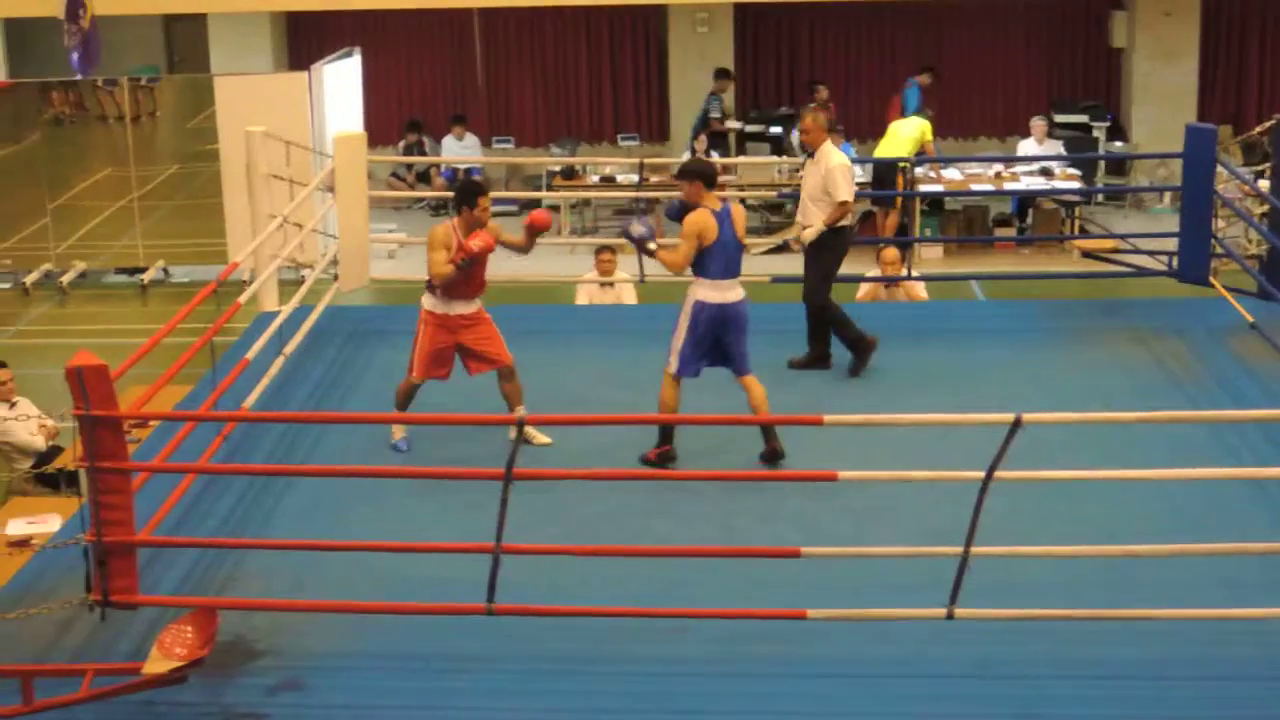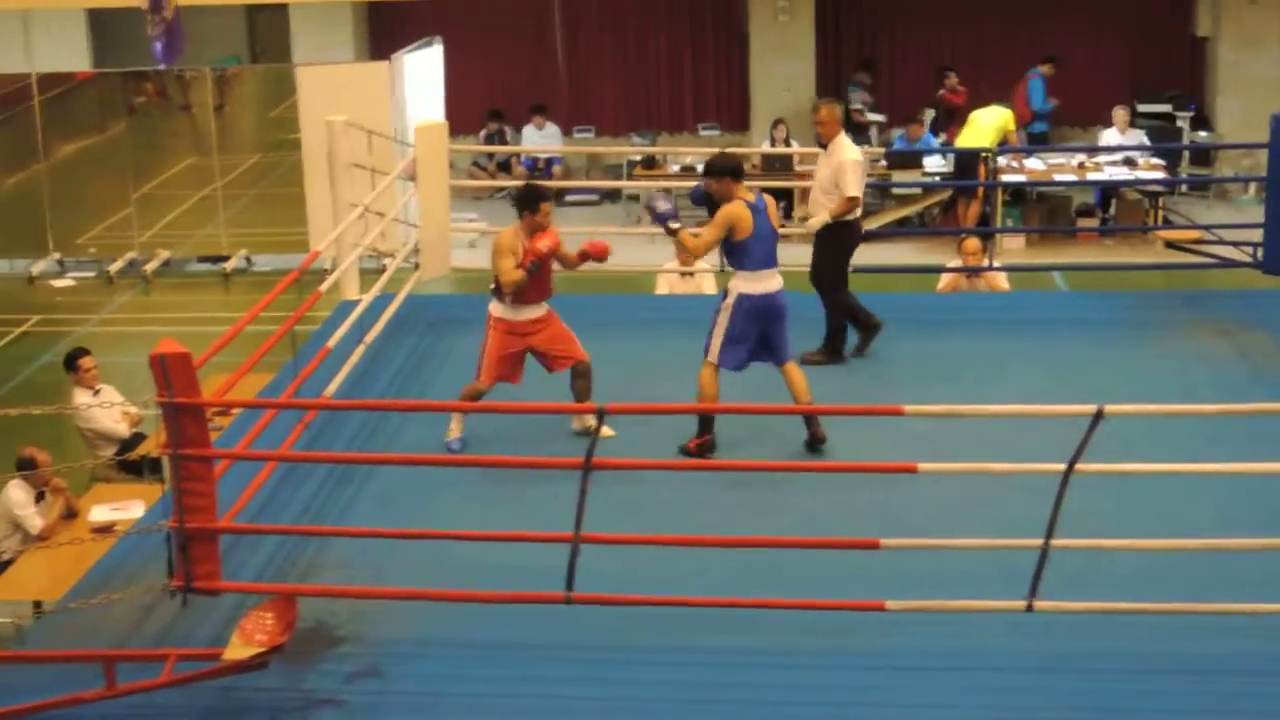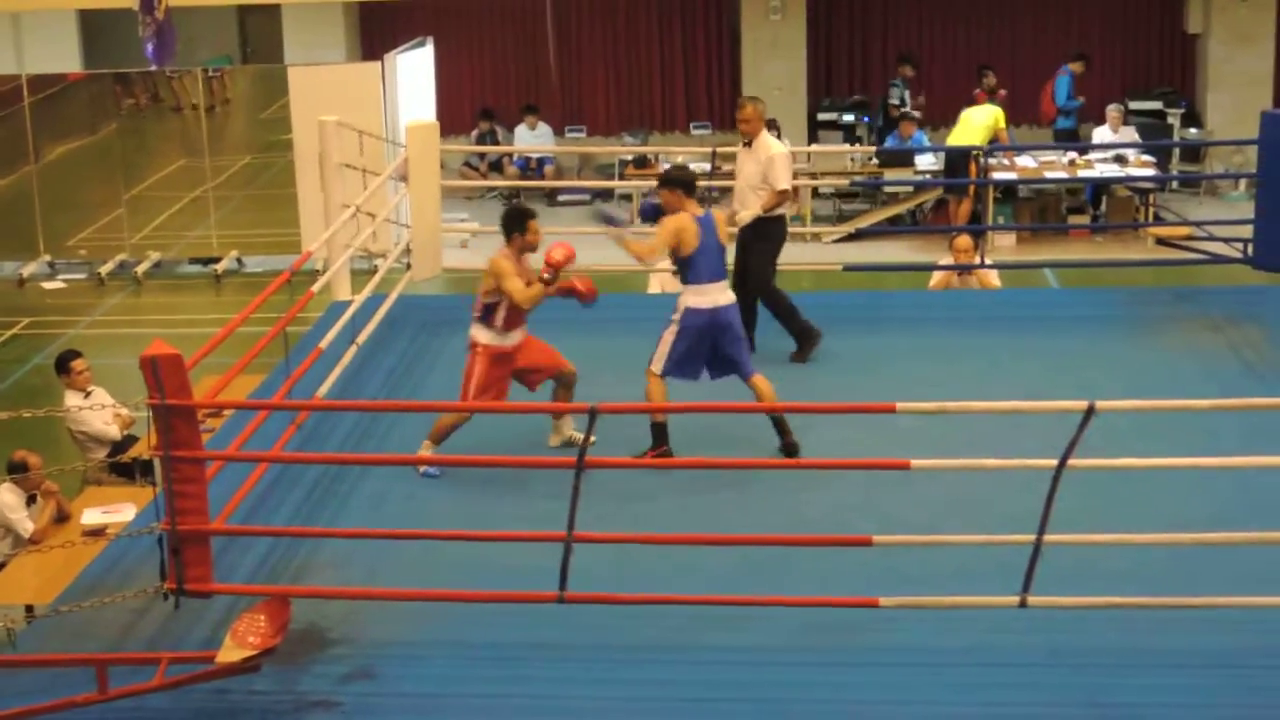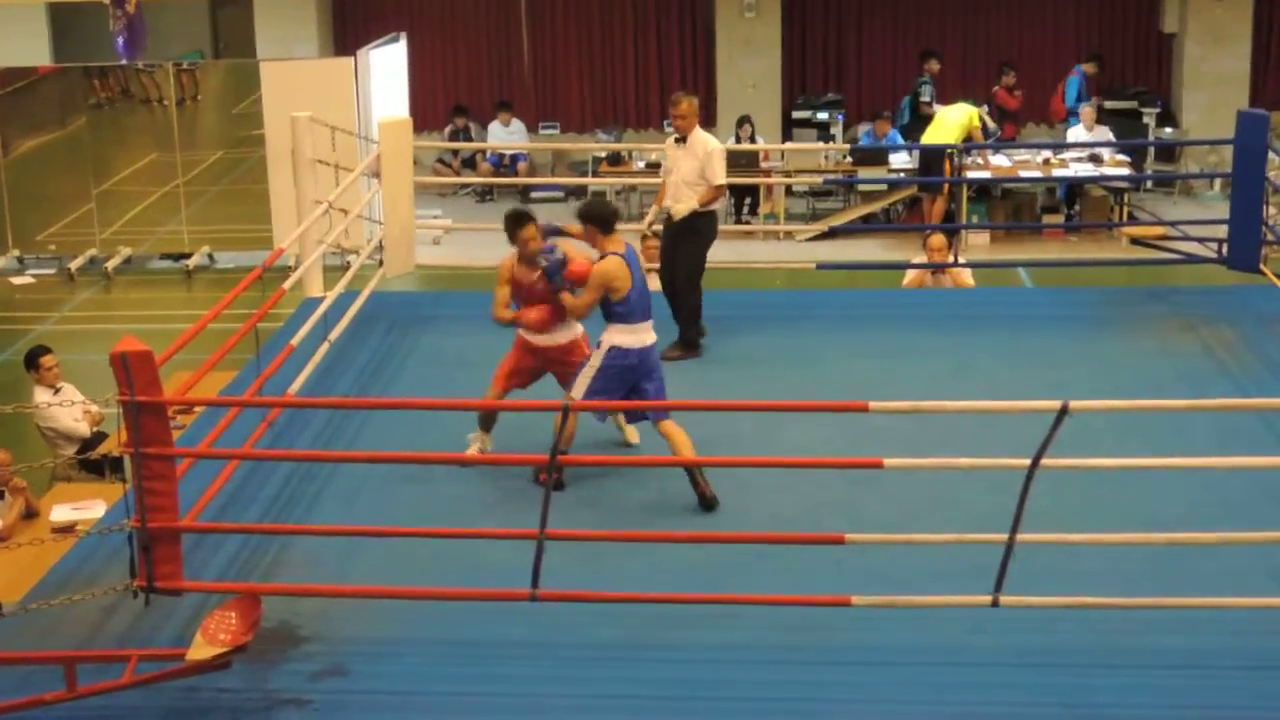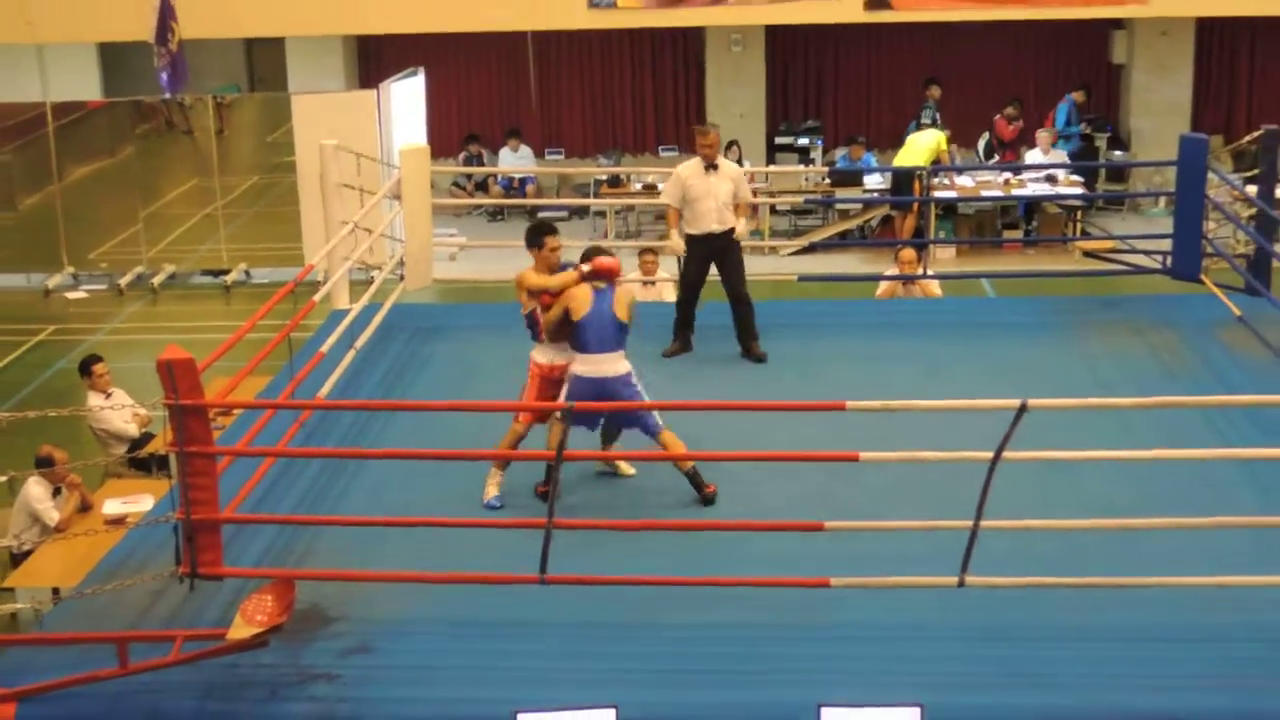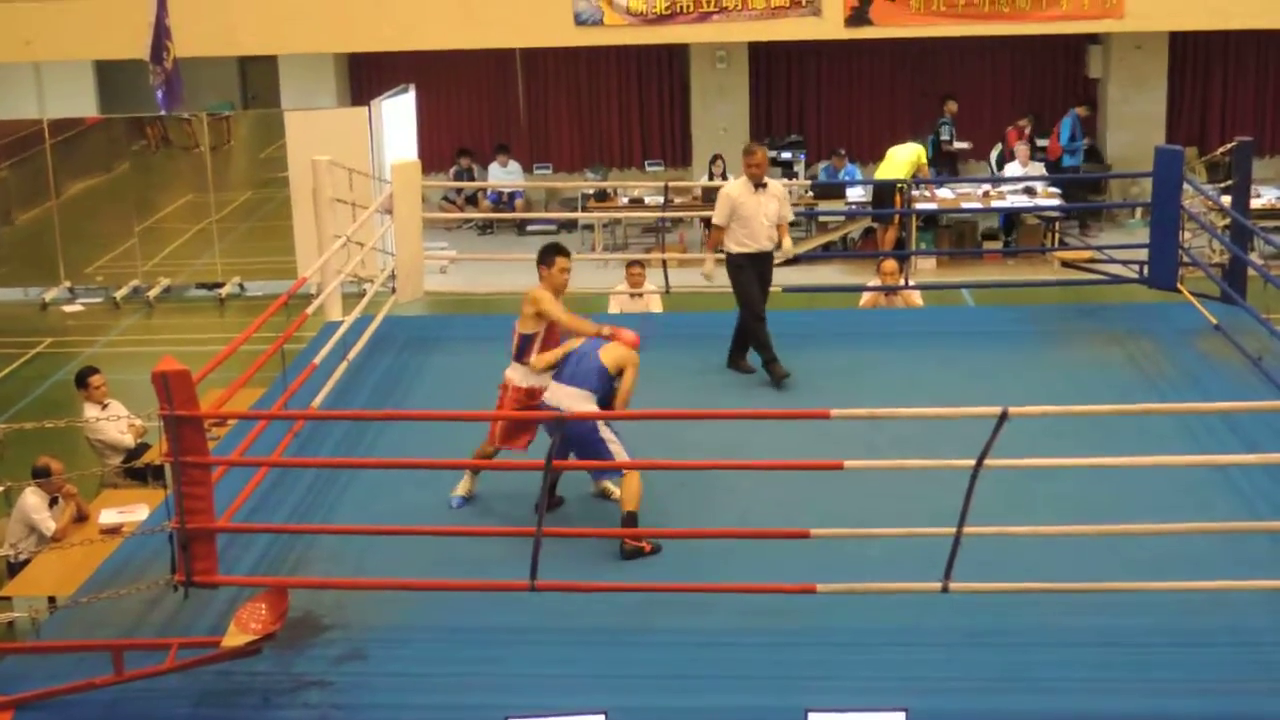
dt=0.7s
person 1, frame 1
left shoulder: (695, 219)
right shoulder: (738, 212)
left elbow: (679, 264)
left wrist: (649, 245)
left hip: (704, 302)
right hip: (735, 301)
left knee: (672, 375)
right knee: (746, 375)
left ankle: (665, 447)
right ankle: (773, 443)
person 1, frame 2
left shoulder: (730, 212)
right shoulder: (769, 203)
left elbow: (697, 250)
left wrist: (671, 224)
right wrist: (712, 221)
left hip: (745, 294)
right hip: (774, 292)
left knee: (711, 363)
right knee: (785, 361)
left ankle: (704, 436)
right ankle: (814, 427)
person 1, frame 3
left shoulder: (676, 223)
right shoulder: (717, 220)
left elbow: (646, 254)
left wrist: (619, 230)
left hip: (696, 310)
right hip: (726, 305)
left knee: (655, 374)
right knee: (749, 374)
left ankle: (661, 446)
right ankle: (787, 437)
person 1, frame 4
left shoulder: (605, 269)
right shoulder: (629, 248)
left elbow: (577, 311)
right elbow: (595, 236)
left wrist: (556, 281)
left hip: (617, 348)
right hip: (646, 347)
left knee: (572, 403)
right knee: (661, 419)
left ankle: (554, 471)
right ankle: (701, 485)
person 1, frame 5
left shoulder: (573, 294)
right shoulder: (625, 296)
left elbow: (548, 325)
left hip: (582, 377)
right hip: (618, 376)
left knee: (559, 421)
right knee: (660, 431)
left ankle: (548, 484)
right ankle: (700, 487)
person 1, frame 6
left shoulder: (579, 342)
right shoulder: (628, 356)
left elbow: (537, 364)
right elbow: (620, 407)
left hip: (550, 406)
right hip: (580, 417)
left knee: (562, 448)
right knee: (630, 474)
left ankle: (548, 497)
right ankle: (630, 540)
person 2, frame 1
left shoulder: (487, 229)
right shoulder: (441, 234)
left elbow: (522, 247)
right elbow: (437, 277)
left wrist: (532, 230)
right wrist: (466, 258)
left hip: (472, 312)
right hip: (438, 315)
left knee: (506, 366)
right knee: (416, 377)
left ankle: (520, 425)
right ankle: (398, 425)
person 2, frame 2
left shoulder: (546, 235)
right shoulder: (506, 241)
left elbow: (569, 263)
right elbow: (508, 284)
left wrist: (585, 254)
right wrist: (534, 261)
left hip: (539, 315)
right hip: (506, 320)
left knee: (582, 364)
right knee: (484, 384)
left ankle: (584, 419)
right ankle: (457, 423)
person 2, frame 3
left shoulder: (525, 259)
right shoulder: (501, 264)
left elbow: (533, 291)
right elbow: (525, 301)
left wrist: (568, 288)
right wrist: (549, 273)
left hip: (517, 340)
right hip: (489, 345)
left knee: (567, 374)
right knee: (466, 409)
left ankle: (562, 432)
right ankle: (425, 451)
person 2, frame 4
left shoulder: (561, 253)
right shoulder: (508, 268)
right elbow: (498, 313)
right wrist: (521, 318)
left hip: (569, 340)
right hip: (530, 341)
right knee: (493, 398)
left ankle: (620, 419)
right ankle: (481, 440)
person 2, frame 5
left shoulder: (566, 274)
right shoulder: (525, 278)
right elbow: (550, 284)
right wrist: (588, 269)
right hip: (546, 362)
right knee: (521, 425)
left ankle: (607, 458)
right ankle: (493, 482)
person 2, frame 6
left shoulder: (554, 305)
right shoulder: (536, 297)
right elbow: (568, 323)
right wrist: (605, 331)
left hip: (550, 383)
right hip: (521, 385)
right knee: (493, 446)
left ankle: (600, 481)
right ankle: (468, 481)
person 3, frame 1
left shoulder: (834, 162)
right shoulder: (814, 160)
left elbow: (843, 204)
left wrist: (816, 229)
right wrist: (802, 228)
left hip: (830, 237)
right hip: (817, 237)
left knee: (816, 296)
right knee: (812, 296)
left ankle: (862, 342)
right ankle: (817, 353)
person 3, frame 2
left shoulder: (848, 156)
right shoulder: (828, 151)
left elbow: (853, 200)
left wrist: (823, 218)
right wrist: (818, 217)
left hip: (840, 229)
right hip: (828, 228)
left knee: (832, 288)
right knee: (822, 282)
left ankle: (833, 349)
right ankle: (866, 323)
person 3, frame 3
left shoulder: (774, 151)
right shoulder: (743, 149)
left elbow: (783, 192)
left wrist: (754, 211)
right wrist: (729, 214)
left hip: (769, 226)
right hip: (749, 226)
left knee: (761, 285)
right knee: (742, 284)
left ankle: (806, 334)
right ankle: (743, 339)
person 3, frame 4
left shoulder: (710, 147)
right shoulder: (671, 144)
left elbow: (719, 188)
left wrist: (690, 205)
right wrist: (655, 210)
left hip: (699, 222)
right hip: (674, 220)
left knee: (687, 281)
right knee: (667, 277)
left ankle: (689, 342)
right ankle: (691, 327)
person 3, frame 5
left shoulder: (733, 171)
right shoulder: (683, 172)
left elbow: (741, 203)
right elbow: (673, 207)
left wrist: (741, 222)
right wrist: (674, 234)
left hip: (727, 238)
right hip: (697, 240)
left knee: (738, 292)
right knee: (688, 292)
left ankle: (749, 344)
right ankle: (681, 340)
person 3, frame 6
left shoulder: (777, 190)
right shoulder: (731, 192)
left elbow: (782, 221)
right elbow: (718, 227)
left wrist: (785, 239)
right wrist: (710, 258)
left hip: (765, 257)
right hip: (740, 259)
left knee: (753, 312)
right knee: (754, 313)
left ankle: (737, 356)
right ankle: (772, 364)
